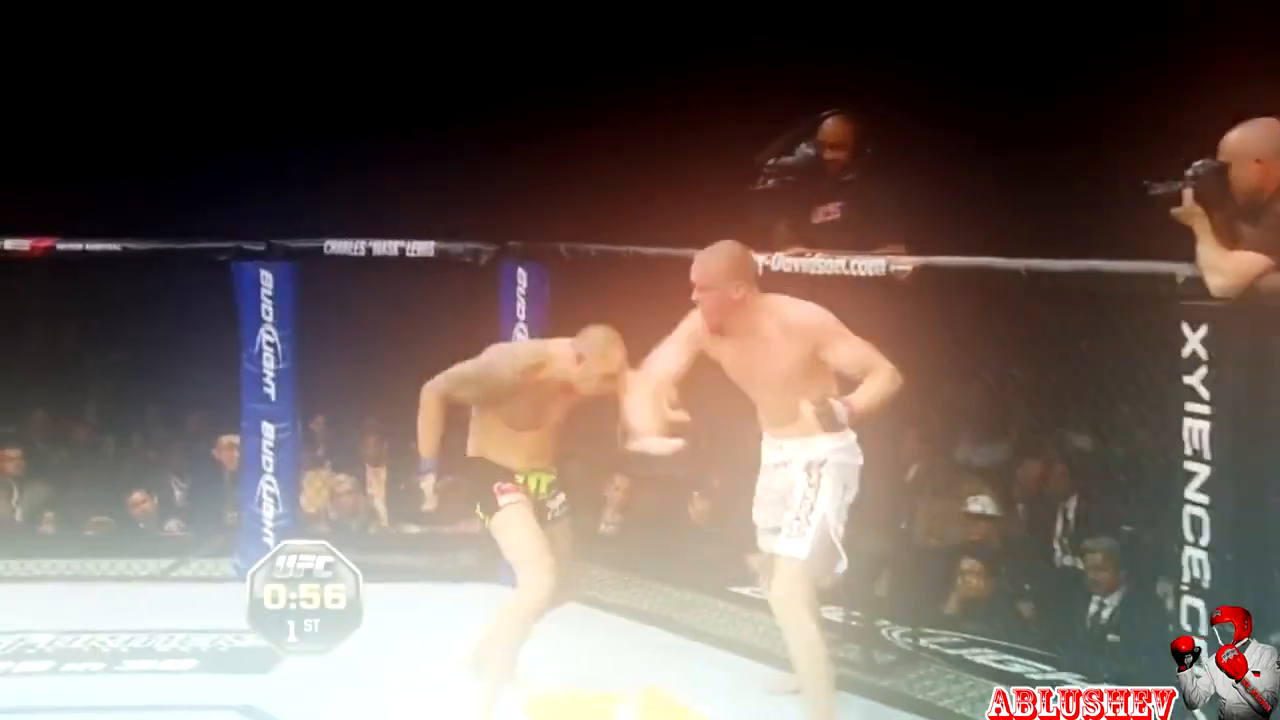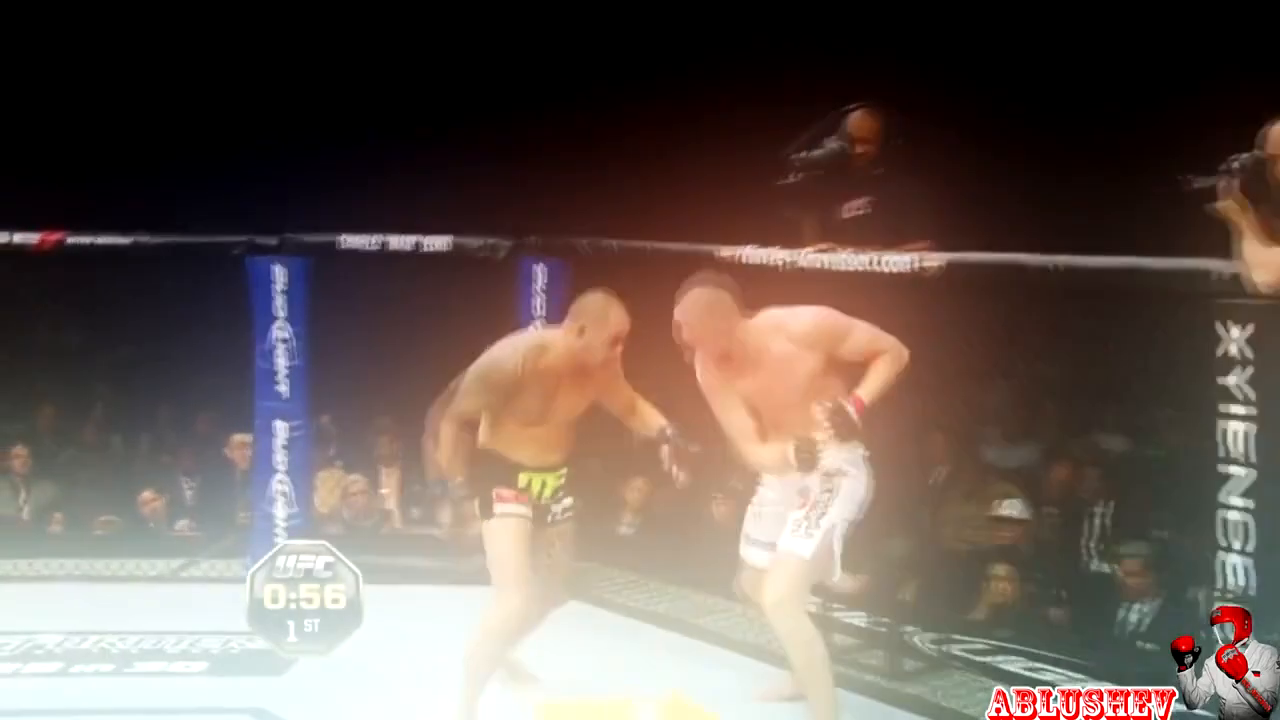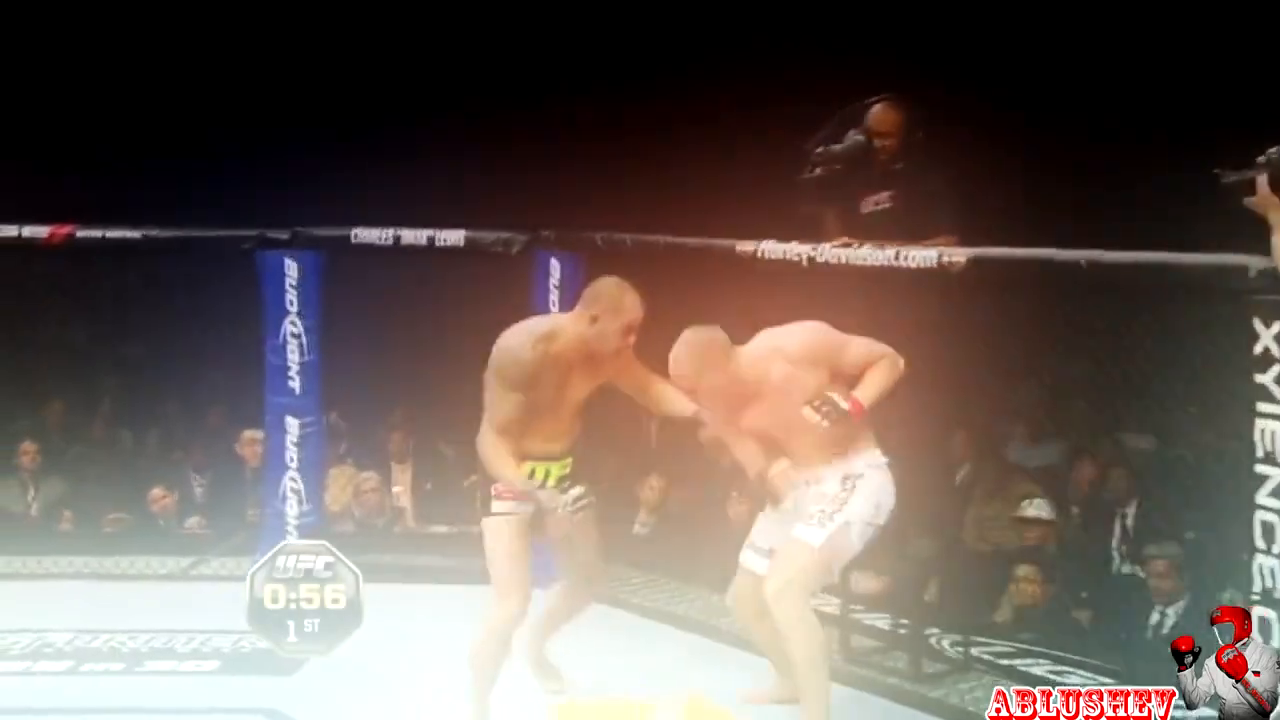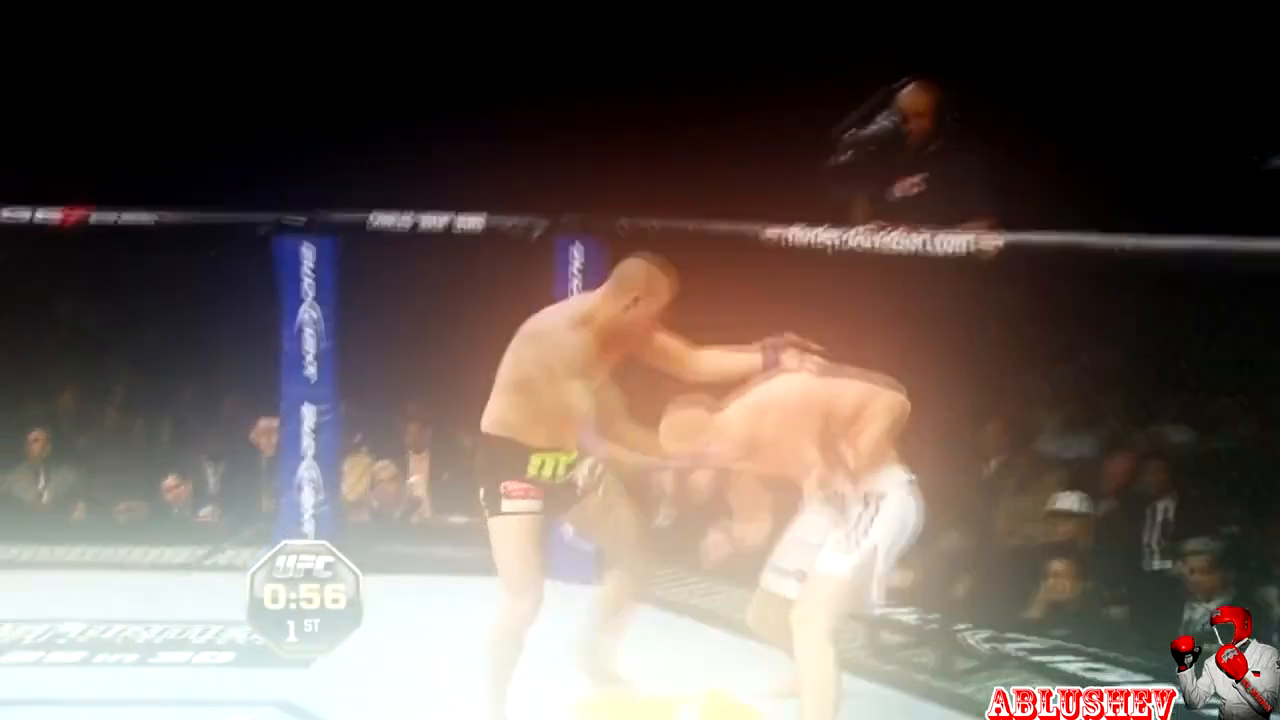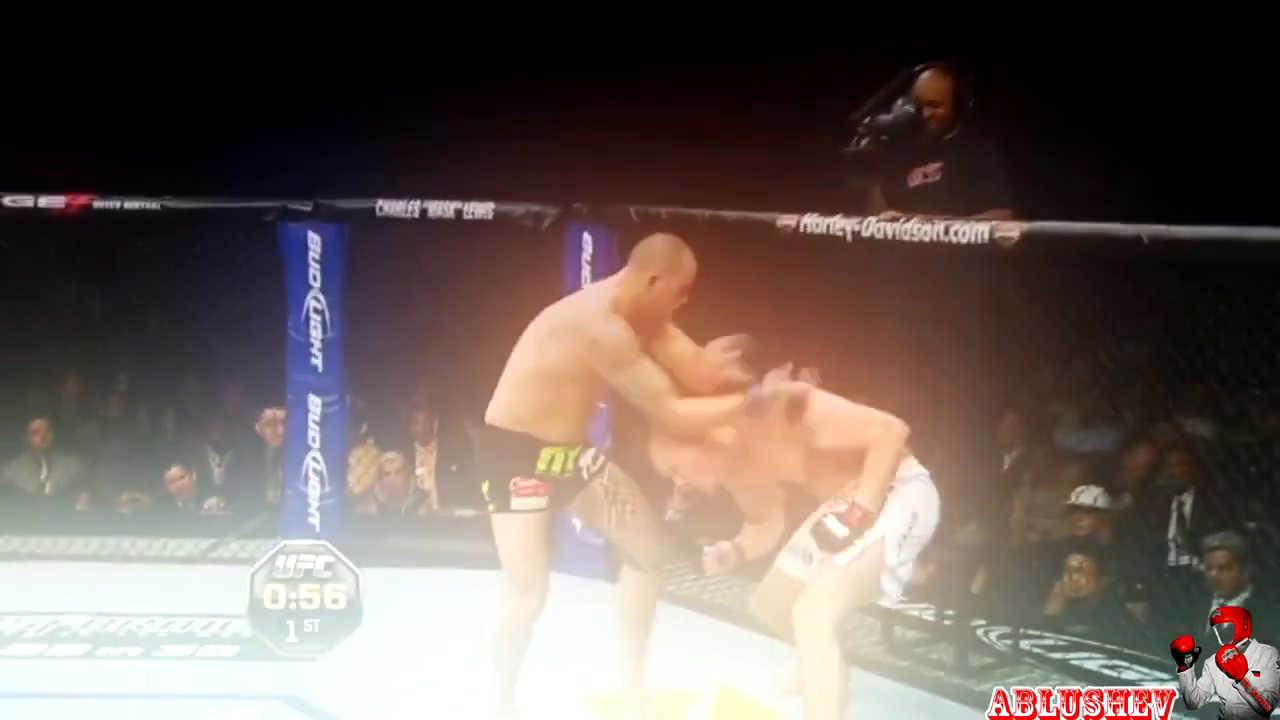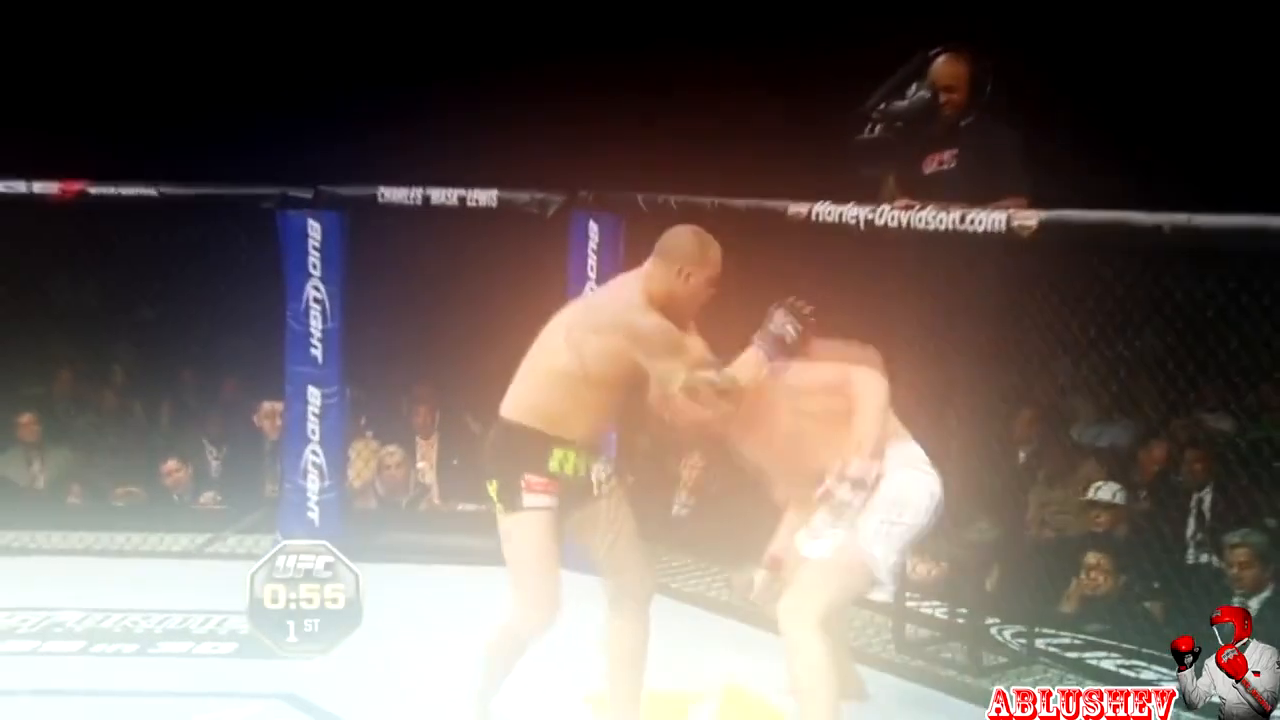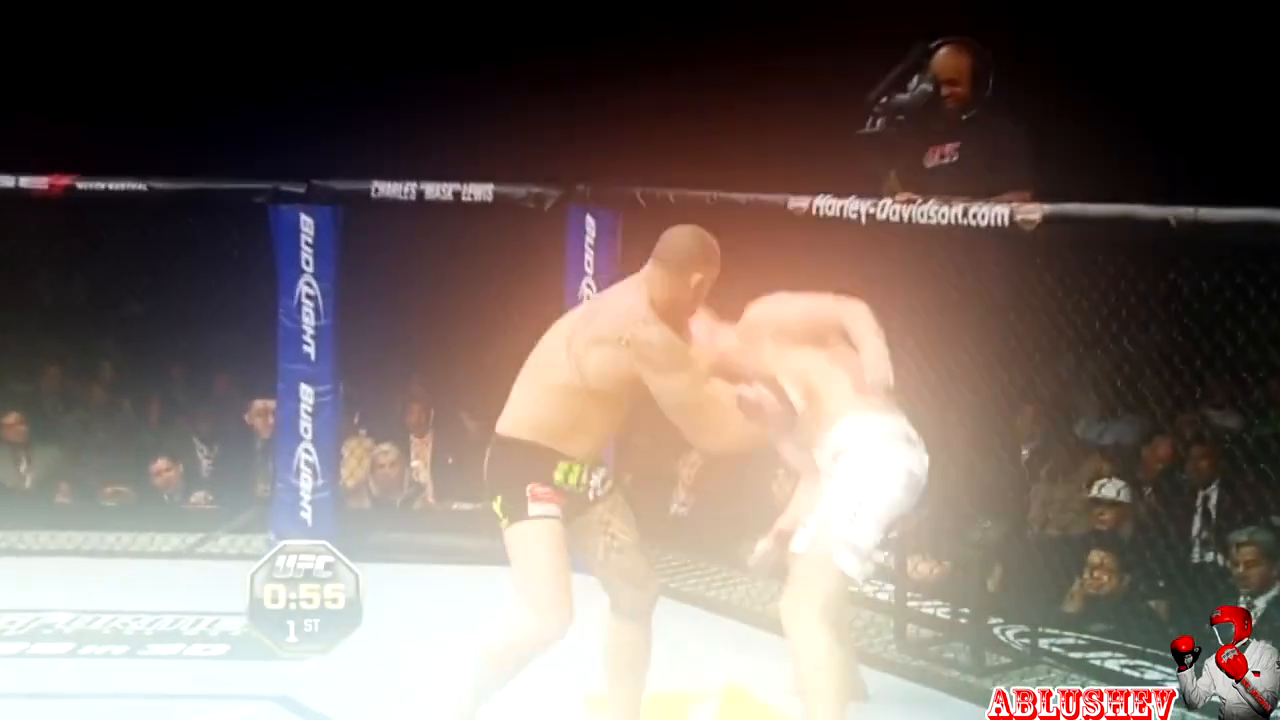
dt=0.1s
person 1, frame 1
left shoulder: (582, 368)
right shoulder: (507, 367)
right elbow: (435, 389)
right wrist: (429, 461)
left hip: (543, 477)
right hip: (493, 477)
left knee: (549, 584)
right knee: (540, 583)
left ankle: (491, 661)
person 1, frame 2
left shoulder: (601, 364)
right shoulder: (510, 361)
left elbow: (632, 408)
right elbow: (455, 419)
left wrist: (665, 434)
right wrist: (457, 488)
left hip: (557, 476)
right hip: (503, 475)
left knee: (549, 590)
right knee: (512, 600)
left ankle: (501, 654)
person 1, frame 3
left shoulder: (604, 351)
right shoulder: (523, 351)
left elbow: (653, 390)
right elbow: (491, 437)
left wrist: (704, 410)
right wrist: (529, 492)
left hip: (560, 466)
right hip: (509, 469)
left knee: (584, 581)
right knee: (511, 602)
left ankle: (537, 648)
person 1, frame 4
left shoulder: (629, 327)
right shoulder: (563, 338)
left elbow: (692, 362)
right elbow: (605, 434)
left wrist: (766, 356)
left hip: (564, 454)
right hip: (510, 457)
left knee: (631, 554)
right knee: (523, 601)
left ankle: (597, 654)
person 1, frame 5
left shoulder: (638, 316)
right shoulder: (599, 328)
left elbow: (696, 371)
right elbow: (669, 415)
left wrist: (729, 363)
right wrist: (752, 401)
left hip: (569, 448)
right hip: (514, 449)
left knee: (647, 549)
right knee: (528, 598)
person 1, frame 6
left shoulder: (653, 309)
right shoulder: (641, 323)
left elbow: (695, 382)
right elbow: (702, 406)
right wrist: (769, 347)
left hip: (581, 453)
right hip: (526, 448)
left knee: (632, 588)
right knee: (537, 606)
person 1, frame 7
left shoulder: (628, 304)
right shoulder: (647, 335)
right elbow: (707, 431)
left hip: (580, 469)
right hip: (528, 466)
left knee: (637, 594)
right knee: (549, 618)
person 2, frame 1
left shoulder: (802, 322)
right shoulder: (702, 325)
left elbow: (888, 376)
right elbow: (647, 380)
left wrist: (844, 412)
right wrist: (646, 432)
left hip: (824, 460)
right hip: (775, 457)
left knee: (787, 597)
right knee: (776, 574)
right ankle: (812, 672)
person 2, frame 2
left shoulder: (808, 326)
right shoulder: (709, 368)
left elbow: (894, 351)
right elbow: (754, 453)
left wrist: (857, 405)
right wrist: (797, 453)
left hip: (836, 472)
right hip: (783, 473)
left knee: (779, 598)
right knee: (754, 585)
right ankle: (805, 677)
person 2, frame 3
left shoulder: (802, 345)
right shoulder: (719, 405)
left elbow: (890, 360)
right elbow: (775, 486)
left wrist: (852, 409)
right wrist: (773, 477)
left hip: (858, 481)
right hip: (802, 485)
left knee: (782, 593)
right knee: (745, 603)
right ankle: (790, 682)
person 2, frame 4
left shoulder: (789, 401)
left elbow: (892, 402)
right elbow: (755, 523)
left wrist: (853, 465)
right wrist: (727, 539)
left hip: (882, 498)
right hip: (827, 505)
left knee: (810, 620)
right knee: (766, 617)
right ankle: (814, 681)
person 2, frame 5
left shoulder: (780, 419)
left elbow: (893, 429)
right elbow: (766, 528)
left wrist: (858, 512)
right wrist: (734, 551)
left hip: (900, 495)
right hip: (840, 508)
left knee: (812, 617)
right knee: (770, 606)
right ankle: (822, 688)
person 2, frame 6
right shoulder: (748, 434)
left elbow: (868, 376)
right elbow: (800, 504)
left wrist: (860, 461)
right wrist: (773, 561)
left hip: (897, 478)
right hip: (854, 494)
left knee: (798, 611)
right knee: (795, 594)
right ankle: (843, 683)
person 2, frame 7
left shoulder: (762, 324)
right shoulder: (754, 391)
left elbow: (850, 311)
right elbow: (811, 470)
left wrist: (877, 373)
right wrist: (783, 529)
left hip: (871, 451)
right hip: (859, 456)
left knee: (800, 608)
right knee: (806, 573)
right ankle: (845, 681)
